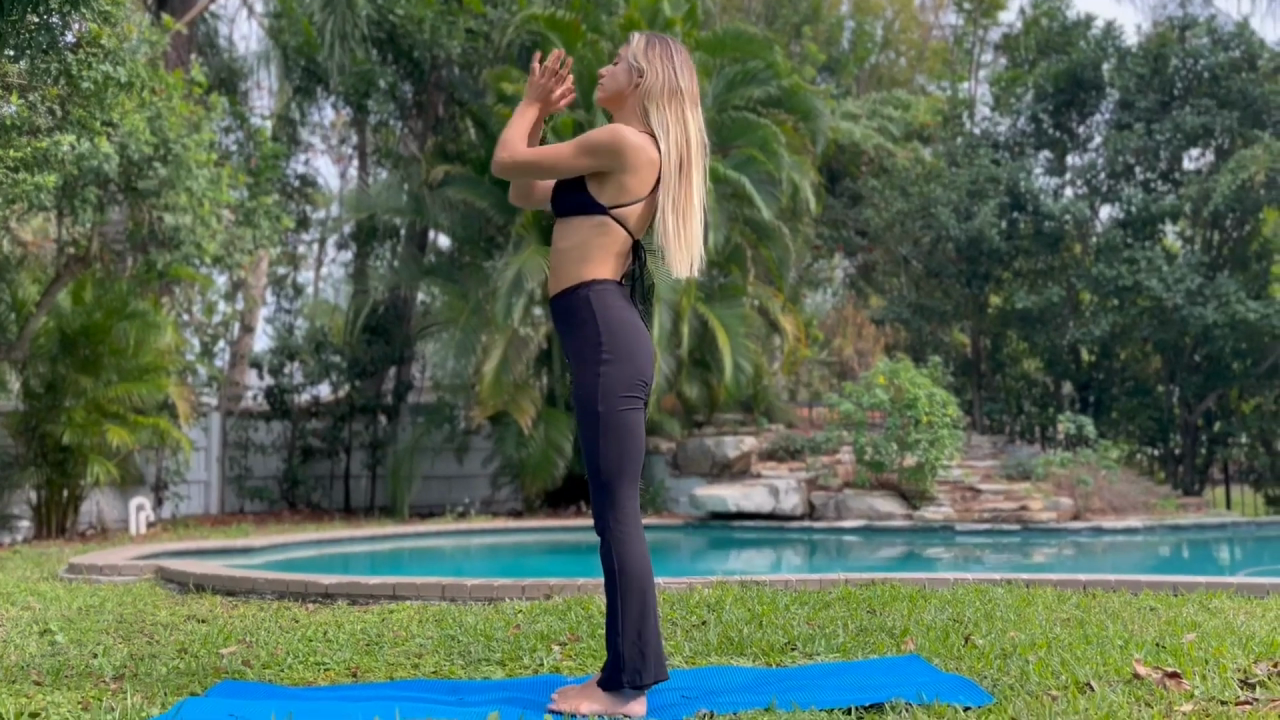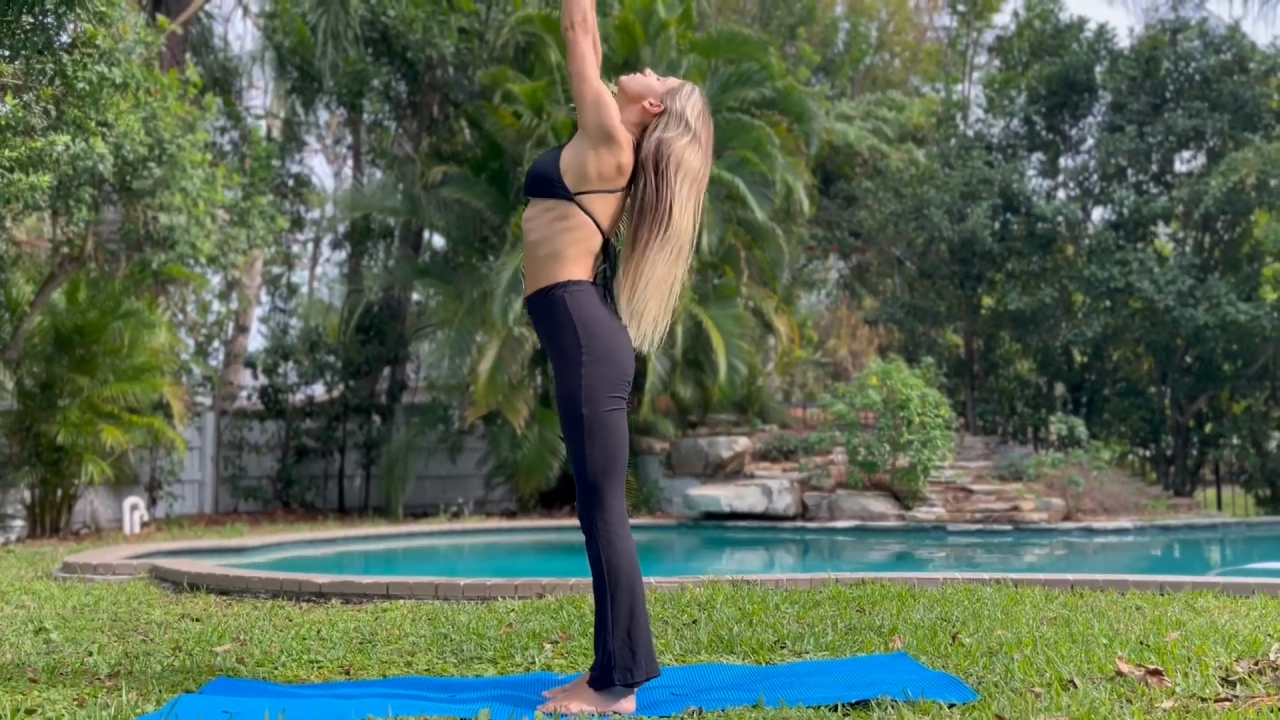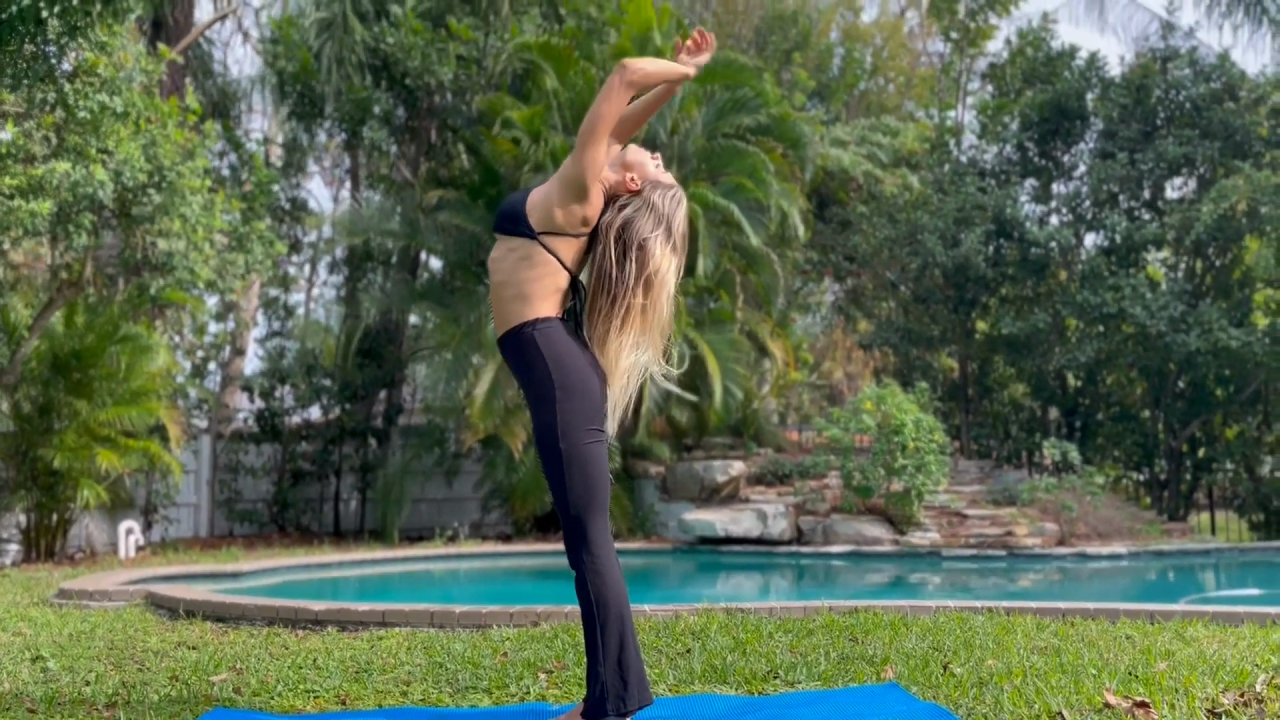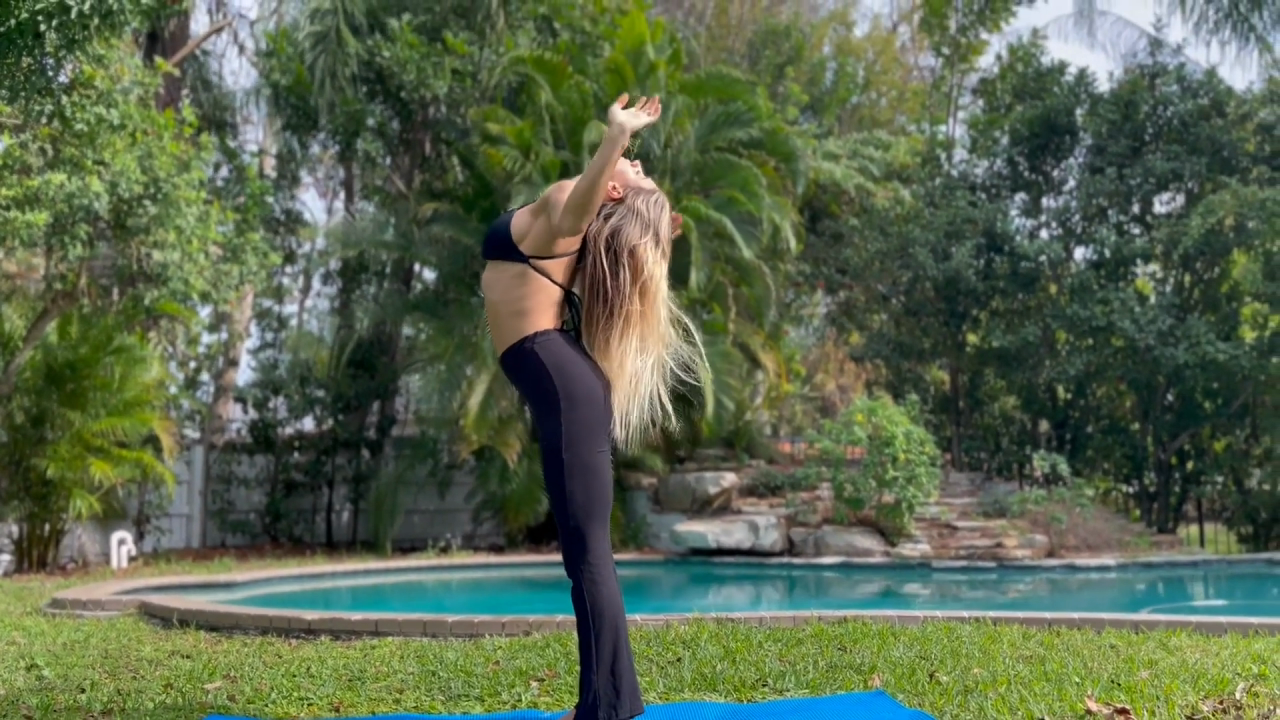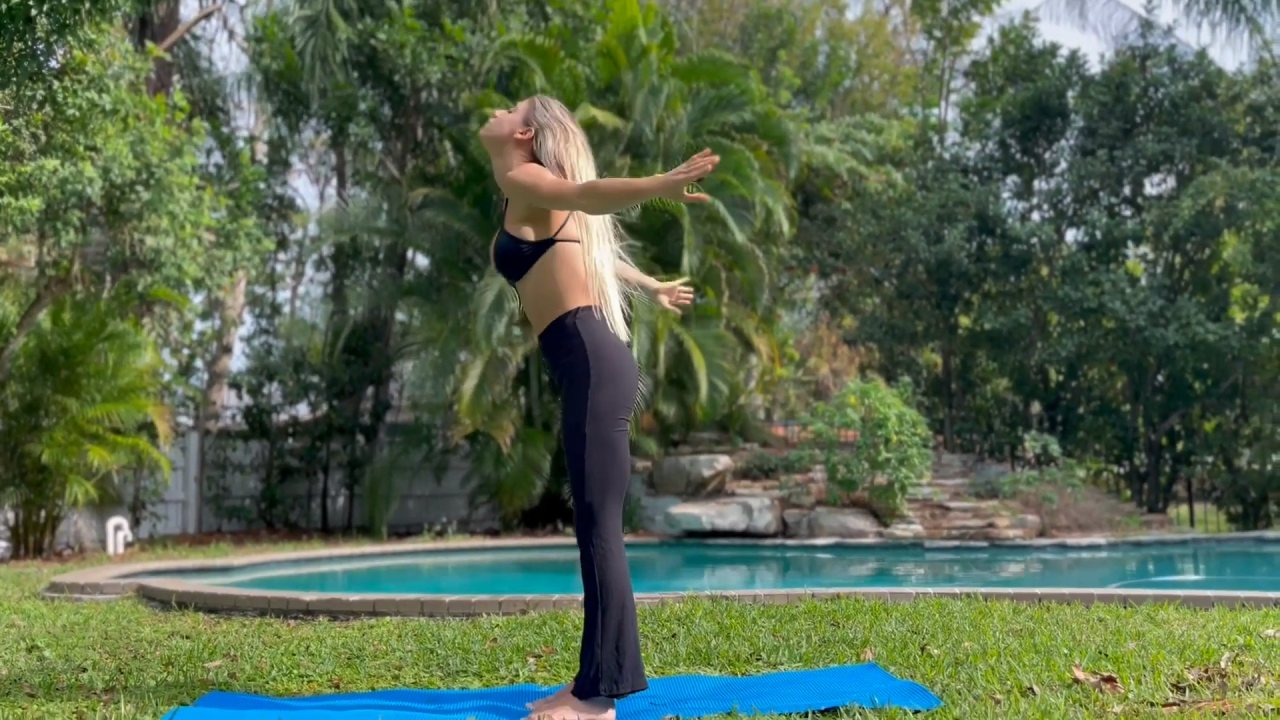
dt=1s
person 1, frame 1
left shoulder: (624, 144)
right shoulder: (616, 156)
left elbow: (506, 160)
right elbow: (522, 191)
left wrist: (530, 106)
right wrist: (538, 113)
left hip: (604, 337)
right hip: (602, 339)
left knee: (617, 514)
right knee: (614, 514)
person 1, frame 2
left shoulder: (609, 138)
right shoulder: (605, 144)
left hip: (583, 334)
right hip: (582, 336)
left knee: (602, 510)
right knee: (599, 510)
person 1, frame 3
left shoulder: (580, 191)
right shoulder: (588, 195)
left elbow: (623, 76)
right elbow: (615, 128)
left wrist: (680, 71)
right wrist: (678, 75)
left hip: (556, 371)
right hip: (558, 372)
left knee: (589, 540)
right knee: (587, 540)
person 1, frame 4
left shoulder: (560, 198)
right shoulder: (562, 220)
left elbow: (573, 220)
left wrist: (616, 136)
left hip: (565, 390)
right hip: (567, 390)
left knee: (587, 554)
right knee: (585, 552)
person 1, frame 5
left shoulder: (525, 179)
right shoulder: (526, 198)
left elbow: (588, 193)
right elbow: (591, 246)
left wrist: (661, 184)
right wrist: (653, 286)
left hip: (591, 364)
right hip: (588, 364)
left knee: (599, 530)
right knee: (596, 529)
